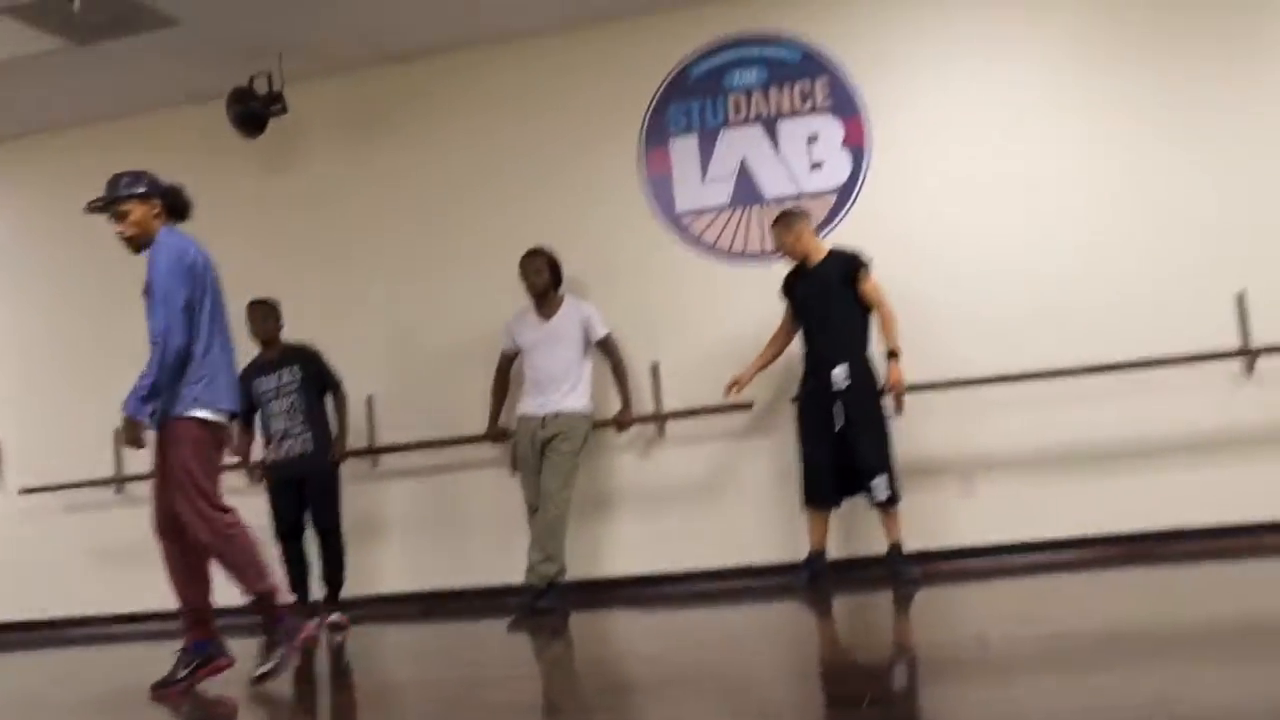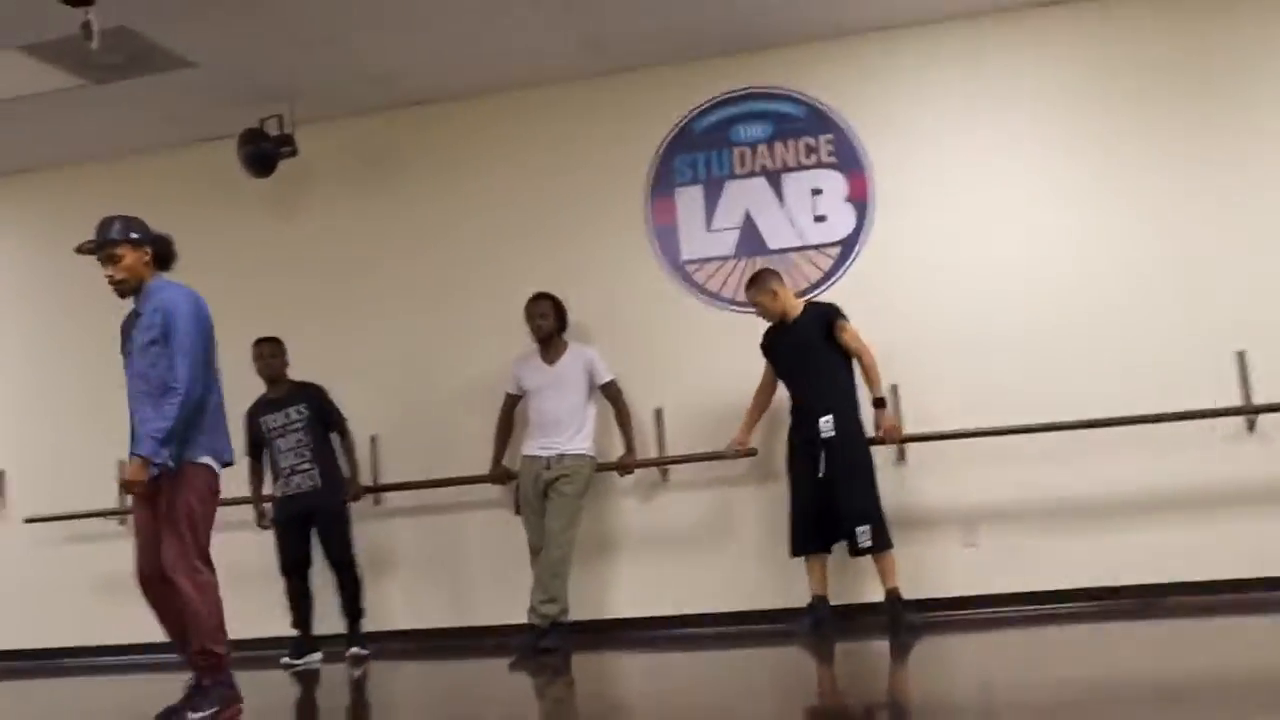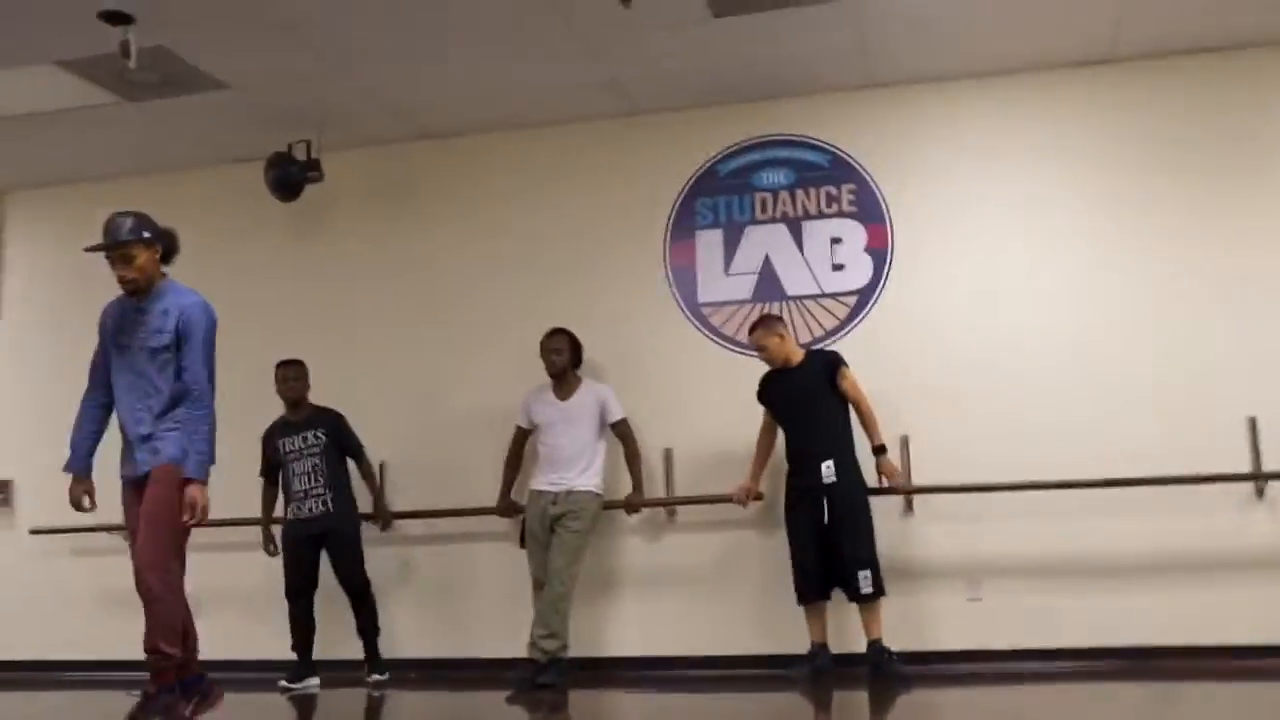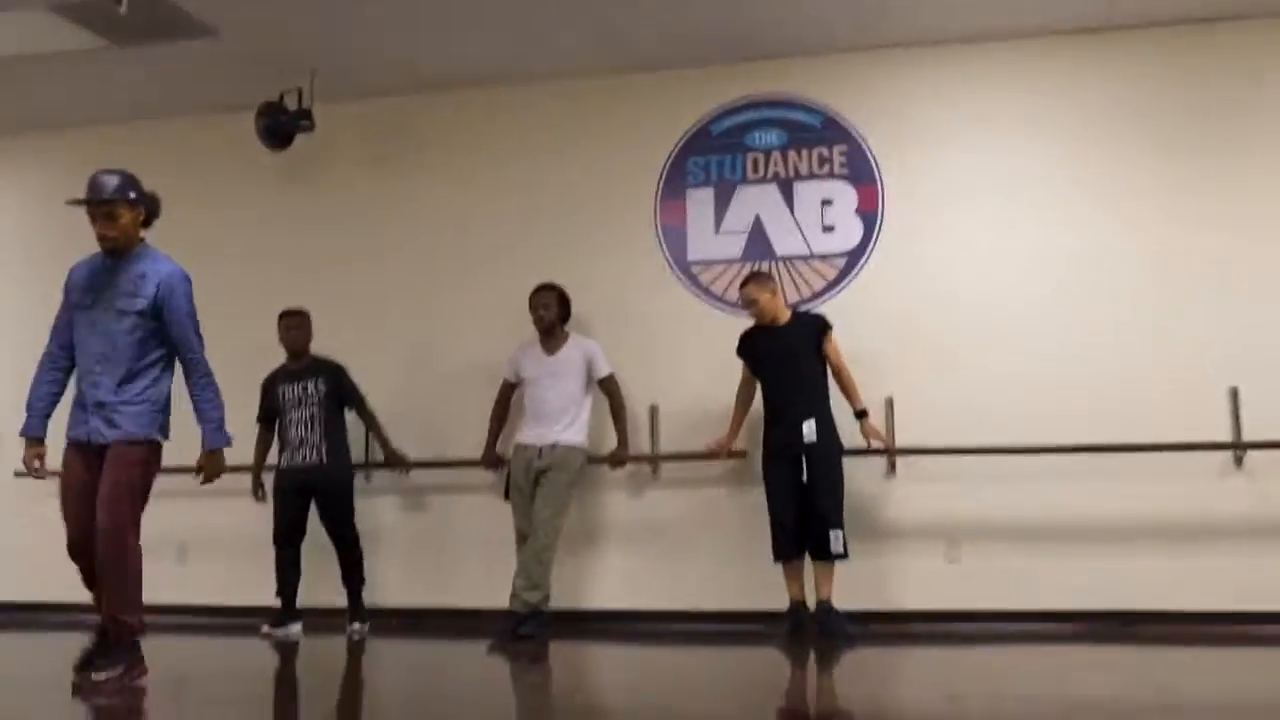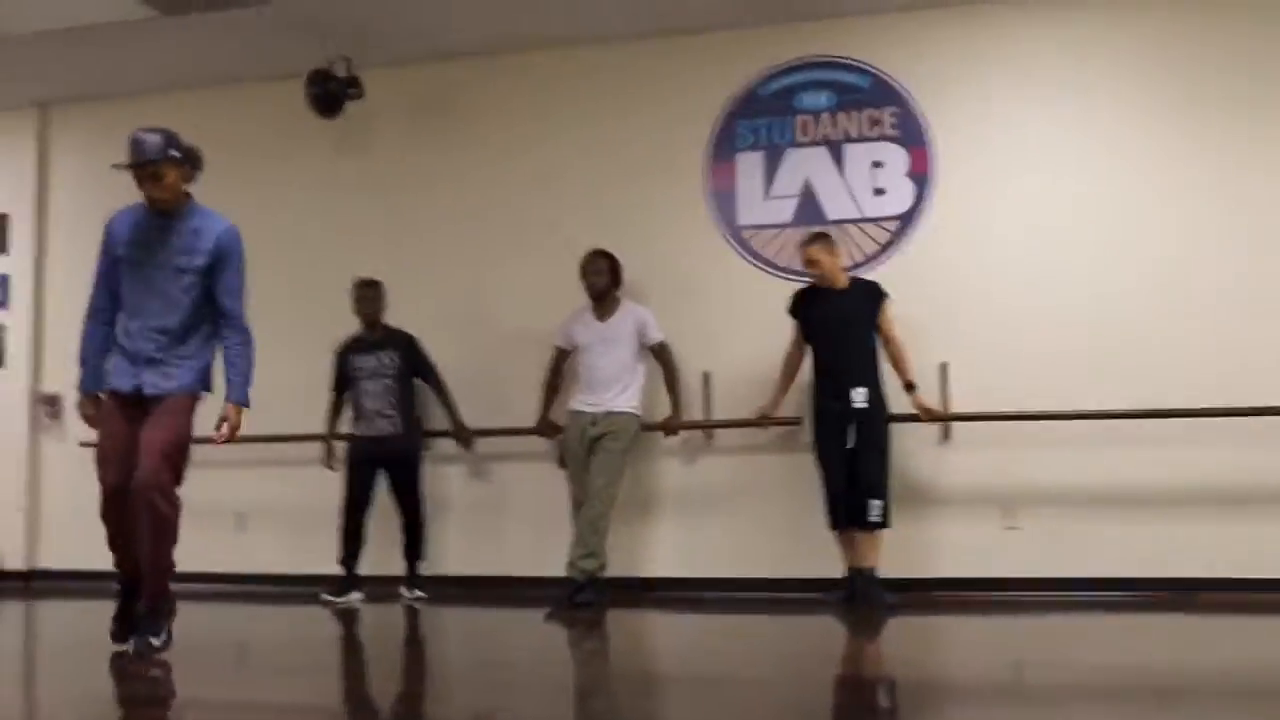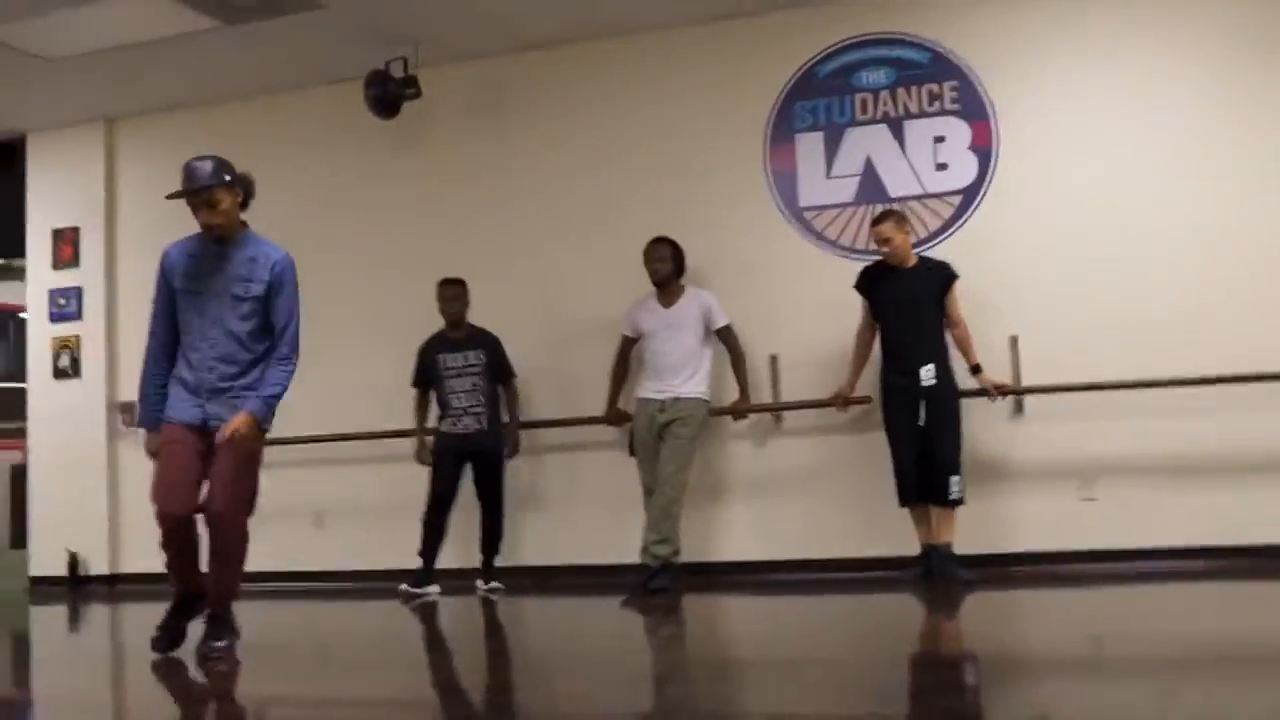
dt=0.2s
person 1, frame 1
left shoulder: (170, 253)
right shoulder: (182, 257)
left elbow: (171, 341)
left wrist: (135, 408)
right wrist: (186, 414)
left hip: (194, 402)
right hip: (181, 413)
left knee: (204, 515)
right knee: (172, 526)
left ankle: (275, 620)
right ankle: (201, 645)
person 1, frame 2
left shoulder: (179, 303)
right shoulder: (132, 321)
left elbow: (187, 388)
left wrist: (146, 455)
right wrist: (143, 456)
left hip: (188, 456)
right hip: (156, 463)
left knee: (184, 564)
right knee: (151, 571)
right ankle: (206, 679)
person 1, frame 3
left shoulder: (190, 309)
right shoulder: (113, 315)
left elbow: (199, 397)
right elbow: (97, 395)
left wrist: (200, 477)
right wrist: (78, 465)
left hip: (176, 458)
right hip: (137, 461)
left knee: (156, 568)
right knee: (151, 572)
person 1, frame 4
left shoulder: (166, 279)
right shoulder: (80, 275)
left elbow: (194, 362)
right elbow: (57, 358)
left wrist: (214, 438)
right wrist: (34, 428)
left hip: (135, 429)
right hip: (83, 429)
left knee: (113, 533)
right knee: (78, 534)
left ankle: (125, 647)
right ankle: (113, 625)
person 1, frame 5
left shoulder: (218, 235)
right shoulder: (120, 229)
left elbow: (232, 322)
right elbow: (101, 312)
left wrist: (237, 397)
right wrist: (90, 383)
left hip: (180, 381)
right hip: (122, 380)
left knee: (153, 484)
right knee: (114, 486)
left ankle: (156, 602)
right ankle: (130, 587)
person 1, frame 6
left shoulder: (273, 262)
right shoulder: (176, 260)
left elbow: (283, 351)
right elbow: (161, 344)
left wrist: (256, 412)
right wrist: (152, 419)
left hip: (243, 411)
right hip: (184, 409)
left knee: (226, 514)
right knee: (171, 509)
left ankle: (220, 614)
right ankle: (187, 597)
person 2, frame 1
left shoulder: (848, 265)
right shoulder: (794, 281)
left elbow: (882, 310)
right elbow: (785, 333)
left wrist: (893, 360)
right wrist: (750, 372)
left hip: (856, 379)
right hip: (815, 384)
left knee: (874, 463)
right knee: (818, 469)
left ankle: (896, 553)
right ankle: (816, 558)
person 2, frame 2
left shoulder: (825, 316)
right shoulder: (773, 338)
left elbow: (863, 356)
right elbow: (767, 386)
left wrist: (880, 407)
right wrist: (745, 431)
left hip: (842, 428)
right hip: (803, 435)
left knee: (861, 510)
right knee: (808, 518)
left ankle: (894, 599)
right ankle: (819, 604)
person 2, frame 3
left shoulder: (827, 363)
right shoulder: (770, 385)
left elbow: (861, 405)
right elbow: (768, 433)
left wrist: (880, 454)
right wrist: (753, 481)
left hip: (842, 476)
right hip: (801, 484)
left knee: (857, 558)
right knee: (808, 566)
left ankle: (877, 648)
right ankle: (818, 651)
person 2, frame 4
left shoulder: (813, 325)
right shoulder: (751, 341)
left elbow: (840, 371)
right elbow: (747, 389)
left wrist: (863, 418)
right wrist: (730, 437)
left hip: (819, 437)
right hip: (779, 443)
left knee: (825, 517)
right knee: (786, 525)
left ankle: (824, 607)
right ankle: (796, 608)
person 2, frame 5
left shoulder: (869, 293)
right shoulder: (804, 301)
left elbow: (890, 341)
right elbow: (796, 351)
left wrist: (912, 391)
right wrist: (776, 400)
left hip: (867, 405)
right hip: (828, 408)
left knee: (870, 487)
right knee: (839, 490)
left ankle: (868, 576)
right ankle: (852, 574)
person 2, frame 6
left shoulder: (938, 273)
right shoulder: (871, 278)
left elbow: (956, 324)
right elbow: (867, 331)
left wrist: (978, 372)
right wrist: (850, 383)
left hip: (937, 383)
right hip: (896, 387)
left knee: (943, 463)
right knee: (909, 469)
left ankle: (944, 553)
right ankle: (928, 551)
person 3, frame 1
left shoulder: (581, 312)
right shoulder: (517, 322)
left elbow: (613, 355)
right elbow: (503, 370)
left wrist: (626, 406)
right wrist: (494, 421)
left hip: (569, 416)
right hip: (528, 419)
left knee: (553, 501)
right knee: (536, 505)
left ankle: (539, 584)
right ankle: (550, 583)
person 3, frame 2
left shoulder: (586, 357)
right shoulder: (522, 365)
left elbow: (617, 400)
right elbow: (507, 412)
left wrist: (629, 450)
right wrist: (497, 462)
left hip: (573, 459)
right hip: (532, 460)
left knee: (556, 543)
right knee: (539, 546)
left ankle: (542, 623)
right ankle: (552, 622)
person 3, frame 3
left shoulder: (599, 394)
right shoulder: (534, 400)
left elbow: (627, 439)
right elbow: (517, 446)
left wrist: (637, 489)
right wrist: (504, 495)
left hip: (581, 496)
right hip: (540, 496)
left knee: (560, 578)
right knee: (542, 580)
left ankle: (542, 657)
right ankle: (552, 658)
person 3, frame 4
left shoulder: (586, 349)
right shoulder: (522, 354)
left elbow: (614, 395)
right elbow: (503, 400)
left wrist: (622, 445)
right wrist: (490, 448)
left hip: (566, 450)
right hip: (525, 449)
left knee: (543, 531)
right knee: (526, 533)
left ankle: (524, 607)
right ankle: (533, 609)
person 3, frame 5
left shoulder: (638, 316)
right shoulder: (574, 321)
left elbow: (666, 361)
right elbow: (556, 367)
left wrist: (675, 411)
right wrist: (544, 415)
left hip: (620, 417)
right hip: (579, 416)
left knee: (599, 498)
right knee: (582, 500)
left ankle: (582, 575)
right ankle: (590, 575)
person 3, frame 6
left shoulder: (702, 301)
right shoulder: (639, 309)
left elbow: (732, 346)
right elbow: (623, 355)
left wrist: (744, 395)
right wrist: (612, 404)
left hip: (688, 403)
right hip: (647, 403)
left knee: (669, 485)
right knee: (653, 487)
left ankle: (655, 561)
right ankle: (663, 560)
person 4, frame 1
left shoulder: (305, 357)
right shoulder: (249, 376)
left elbow: (337, 393)
right elbow: (246, 423)
left wrist: (340, 438)
right wrist: (247, 460)
left hip: (318, 459)
right hip: (280, 467)
left knee: (328, 528)
right knee: (288, 535)
left ankle: (332, 602)
right ankle: (303, 606)
person 4, frame 2
left shoulder: (312, 395)
right shoulder: (256, 413)
left elbow: (343, 432)
right elbow: (256, 460)
left wrist: (353, 476)
right wrist: (257, 502)
left hip: (327, 494)
right hip: (287, 502)
left knee: (342, 561)
right knee: (293, 569)
left ankle: (355, 633)
right ankle: (305, 642)
person 4, frame 3
left shoulder: (330, 420)
right shoulder: (273, 435)
left elbow: (360, 459)
right elbow: (270, 483)
left wrist: (378, 501)
right wrist: (265, 526)
left hip: (339, 520)
right hip: (297, 526)
left knee: (357, 585)
right knee: (298, 593)
left ankle: (373, 655)
right ankle: (304, 666)
person 4, frame 4
left shoulder: (331, 372)
right shoulder: (273, 382)
left elbow: (362, 409)
right elbow: (266, 429)
left wrist: (387, 447)
right wrist: (256, 473)
left hip: (333, 471)
right hip: (290, 474)
left knee: (345, 538)
right knee: (285, 540)
left ankle: (356, 605)
right ankle: (287, 613)
person 4, frame 5
left shoulder: (405, 343)
right shoulder: (348, 351)
left elbow: (435, 382)
right elbow: (339, 396)
left wrist: (456, 421)
right wrist: (328, 440)
left hip: (404, 442)
right hip: (364, 443)
left knee: (411, 509)
right knee: (354, 508)
left ankle: (412, 577)
right ankle: (349, 580)
person 4, frame 6
left shoulder: (488, 342)
right shoulder: (431, 348)
left elbow: (509, 386)
right elbow: (422, 394)
left wrist: (513, 429)
right wrist: (421, 437)
left hip: (489, 438)
right hip: (448, 439)
left knee: (492, 503)
right knee: (438, 502)
left ankle: (488, 569)
right ankle: (427, 572)
